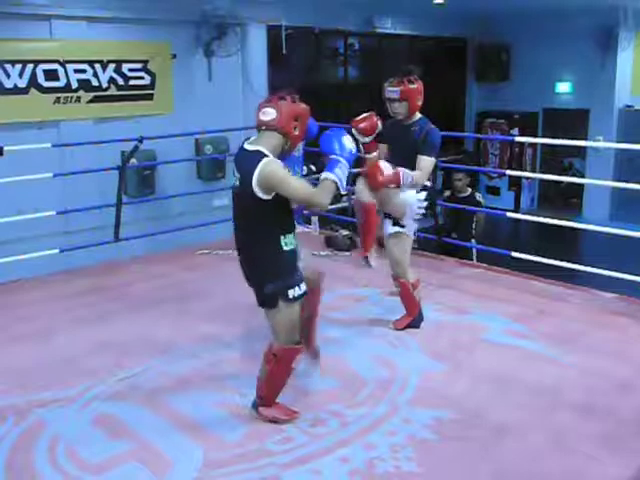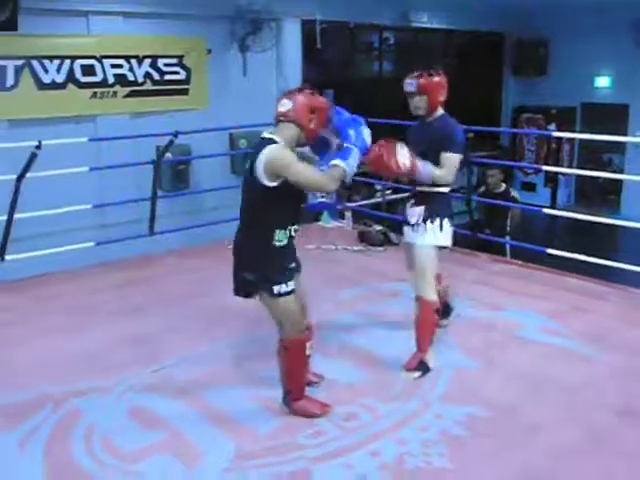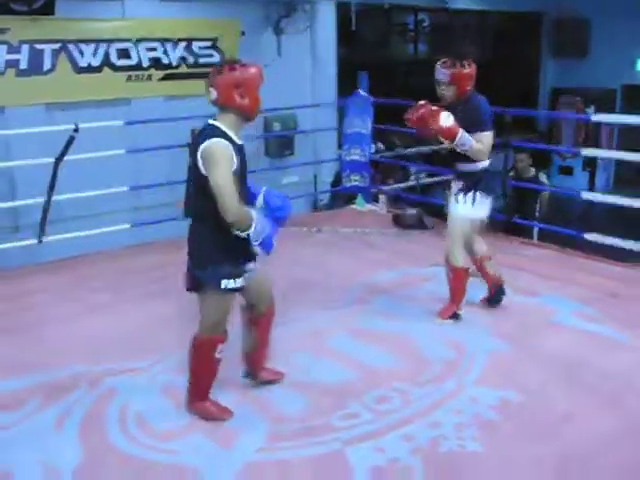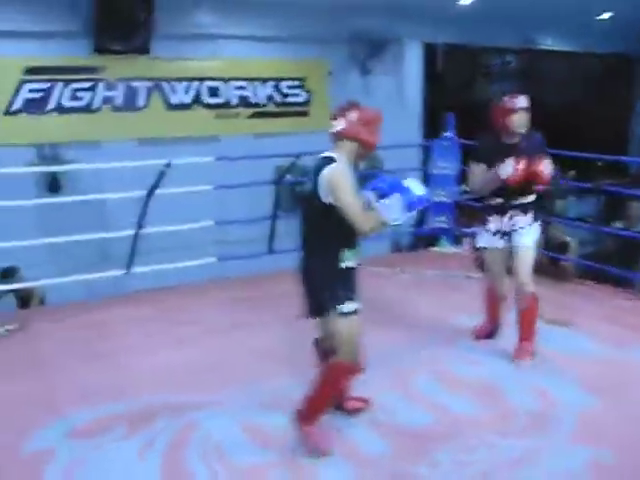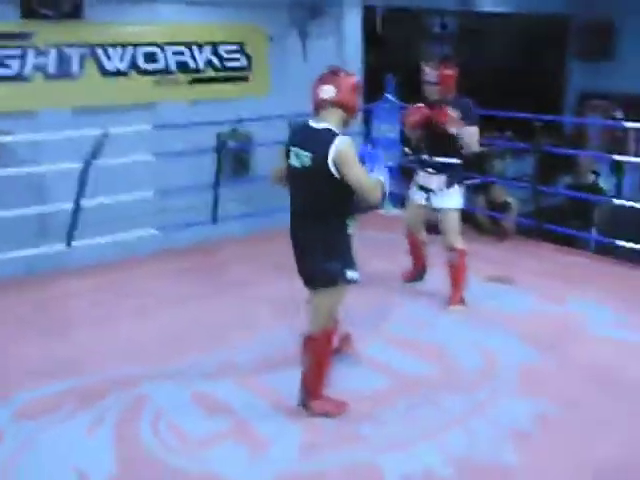
dt=0.7s
person 1, frame 1
left shoulder: (249, 149)
right shoulder: (267, 168)
right elbow: (319, 199)
right wrist: (339, 161)
left hip: (264, 250)
right hip: (270, 260)
left knee: (312, 283)
right knee: (287, 337)
left ankle: (305, 343)
right ankle: (264, 402)
person 1, frame 2
left shoulder: (279, 148)
right shoulder: (274, 155)
left elbow: (311, 180)
right elbow: (325, 182)
left wrist: (340, 153)
right wrist: (352, 150)
left hip: (278, 249)
right hip: (262, 256)
left knee: (297, 315)
right knee: (295, 326)
left ankle: (296, 371)
right ankle: (296, 396)
person 1, frame 3
left shoulder: (228, 137)
right shoulder: (216, 145)
right elbow: (232, 213)
left wrist: (260, 199)
right wrist: (263, 227)
left hip: (233, 245)
right hip: (216, 250)
left knee: (263, 300)
right knee: (213, 328)
left ankle: (255, 367)
right ankle: (198, 397)
person 1, frame 4
left shoulder: (328, 167)
right shoulder: (337, 172)
right elbow: (366, 224)
left wrist: (372, 193)
right wrist: (398, 202)
left hip: (326, 269)
right hip: (330, 274)
left knee: (331, 340)
right knee: (349, 354)
left ankle: (337, 396)
right ankle: (307, 418)
person 1, frame 5
left shoulder: (297, 135)
right shoulder: (339, 145)
left elbow: (280, 177)
right elbow: (373, 195)
right wrist: (378, 170)
left hip: (302, 235)
right hip: (328, 241)
left knee: (324, 303)
right knee: (322, 320)
left ankle: (328, 345)
right ankle: (311, 395)
person 2, frame 1
left shoulder: (429, 132)
right shoulder: (389, 128)
left elbow: (421, 177)
right elbow: (375, 166)
left wrist: (394, 175)
right wrist: (367, 142)
left hip: (413, 198)
right hip: (394, 200)
left knee: (364, 187)
right knee: (398, 264)
left ankle: (366, 251)
right ankle: (413, 313)
person 2, frame 2
left shoulder: (450, 128)
right shoulder: (416, 127)
left elbow: (446, 176)
left wrist: (411, 166)
right wrist: (388, 162)
left hip: (435, 207)
right hip: (416, 204)
left knee: (423, 279)
right knee: (418, 266)
left ankle: (423, 354)
right ankle: (443, 305)
person 2, frame 3
left shoulder: (478, 108)
right shoulder: (450, 106)
left elbow: (482, 152)
right elbow: (435, 139)
left wrist: (452, 132)
right wrist: (423, 125)
left hip: (475, 182)
right hip: (464, 179)
left knee: (453, 247)
right knee: (470, 238)
left ankle: (454, 305)
right ankle: (495, 286)
person 2, frame 4
left shoulder: (534, 140)
right shoulder: (486, 144)
left elbow: (543, 172)
right elbow: (474, 186)
left wrist: (543, 175)
right wrist: (499, 176)
left hip: (525, 215)
right hip: (494, 215)
left knee: (523, 279)
right knee: (494, 277)
left ankle: (526, 340)
right ankle: (492, 323)
person 2, frame 5
left shoulder: (463, 106)
right shoulder: (426, 105)
left elbow: (473, 147)
left wrist: (456, 128)
right wrist: (411, 126)
left hip: (448, 176)
right hip: (425, 173)
left knee: (451, 237)
right knee: (412, 225)
left ankle: (457, 291)
right ankle: (419, 267)
